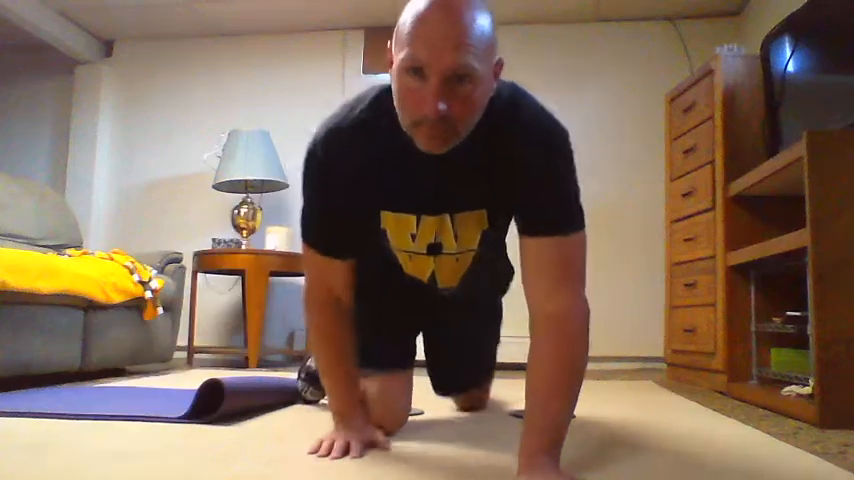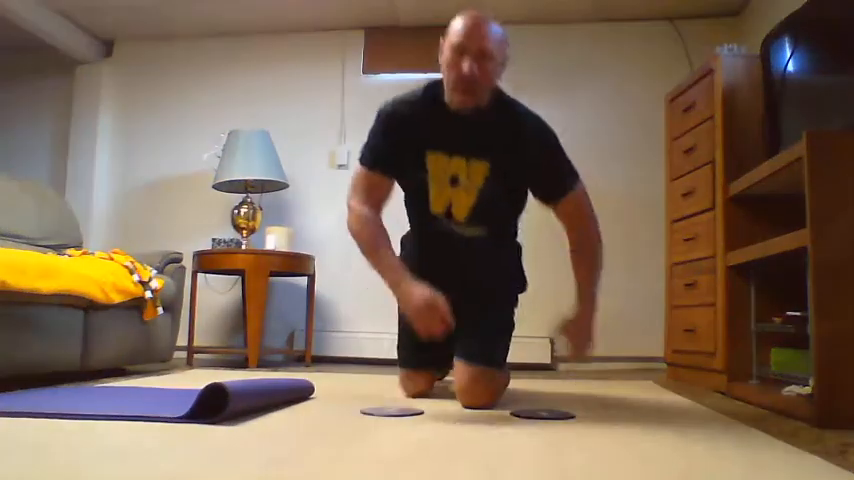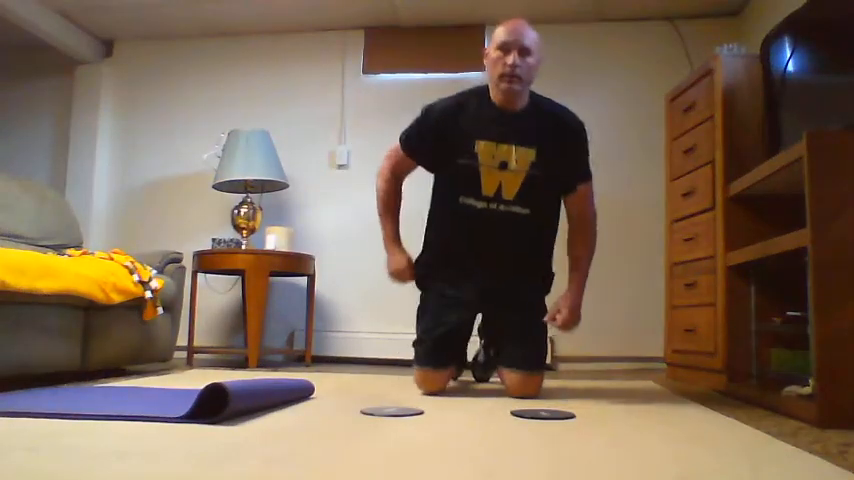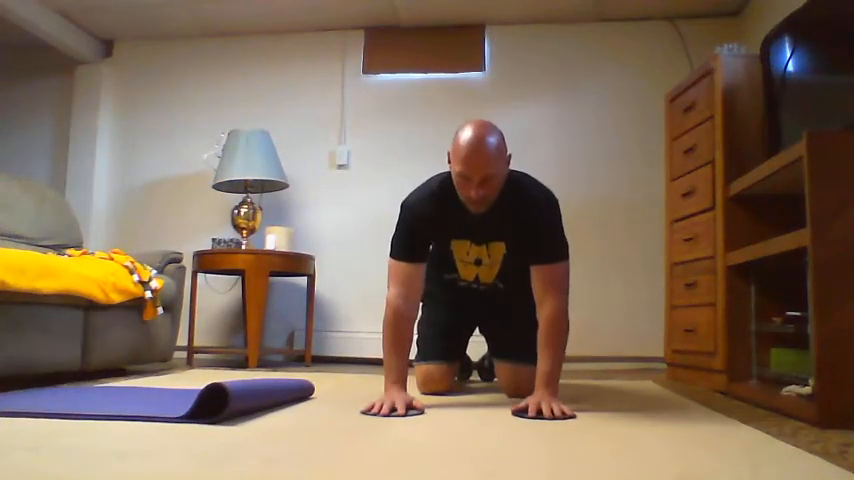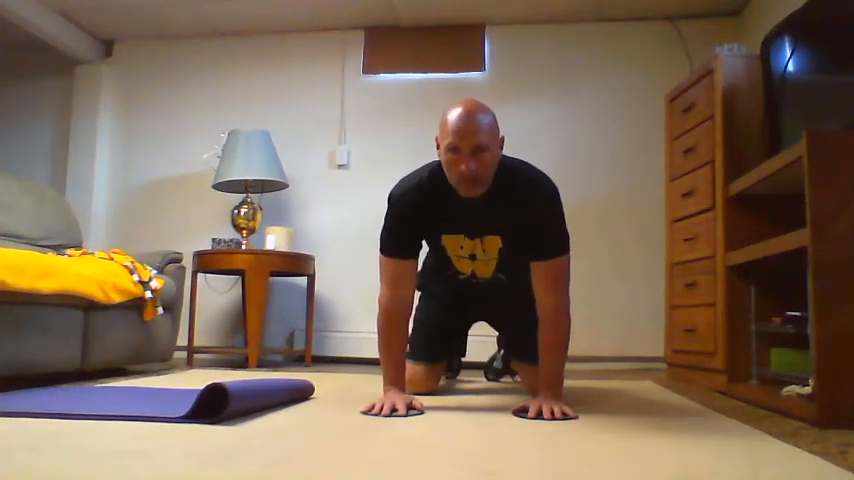
dt=1s
person 1, frame 1
left shoulder: (536, 138)
right shoulder: (340, 143)
left elbow: (559, 302)
right elbow: (327, 292)
right wrist: (347, 416)
left hip: (472, 286)
right hip: (382, 279)
left knee: (473, 401)
right knee: (384, 414)
left ankle: (444, 358)
right ankle: (329, 363)
person 1, frame 2
left shoulder: (528, 132)
right shoulder: (400, 117)
left elbow: (581, 221)
right elbow: (361, 208)
left wrist: (585, 311)
right wrist: (404, 287)
left hip: (491, 277)
right hip: (425, 269)
left knee: (476, 395)
right knee: (415, 388)
left ankle: (474, 357)
right ankle: (444, 356)
person 1, frame 3
left shoulder: (563, 127)
right shoulder: (446, 115)
left elbow: (582, 215)
right elbow: (390, 171)
left wrist: (574, 292)
right wrist: (393, 247)
left hip: (521, 278)
right hip: (449, 271)
left knee: (524, 388)
right knee: (431, 384)
left ankle: (491, 353)
right ankle: (458, 358)
person 1, frame 4
left shoulder: (538, 204)
right shoulder: (421, 204)
left elbow: (552, 301)
right elbow: (401, 298)
left wrist: (545, 390)
right wrist: (394, 386)
left hip: (512, 294)
right hip: (447, 292)
left knee: (522, 385)
right knee: (432, 382)
left ankle: (495, 360)
right ankle: (458, 359)
person 1, frame 5
left shoulder: (537, 192)
right shoulder: (409, 196)
left elbow: (553, 298)
right elbow: (394, 296)
left wrist: (550, 392)
right wrist: (393, 388)
left hip: (516, 286)
right hip: (446, 285)
left knee: (539, 381)
right knee: (418, 383)
left ankle: (509, 353)
right ankle: (446, 356)
